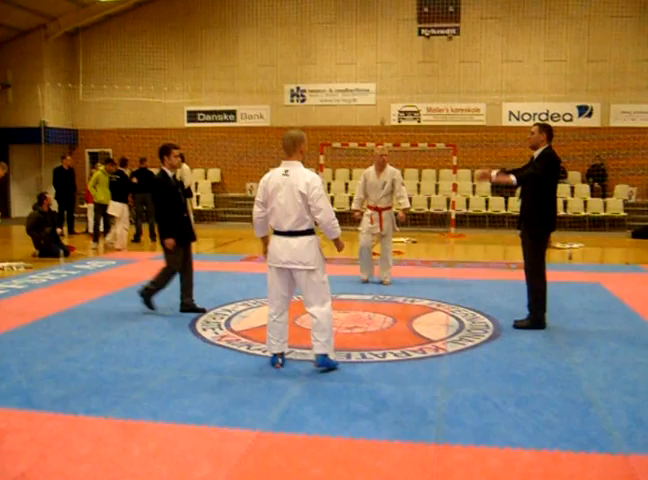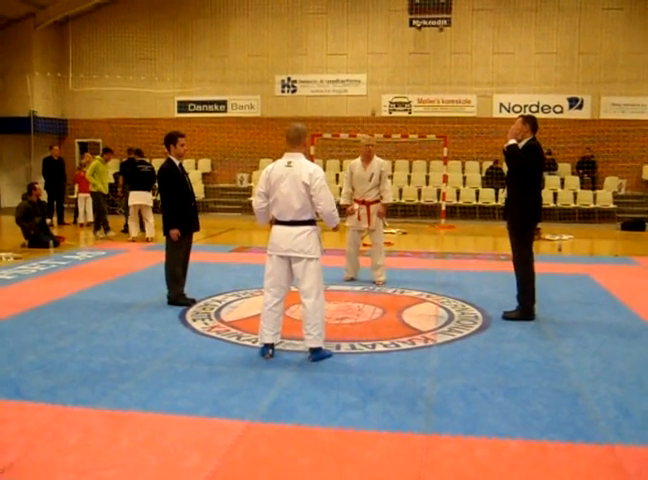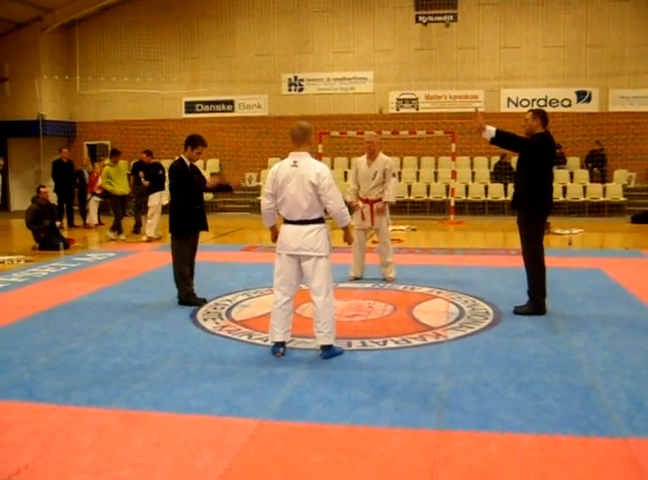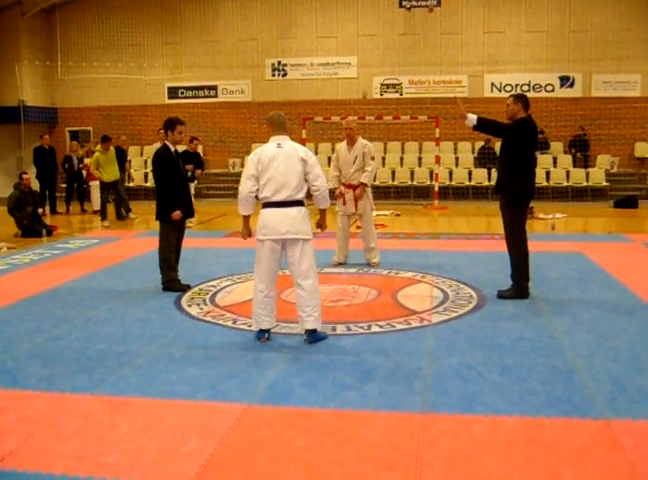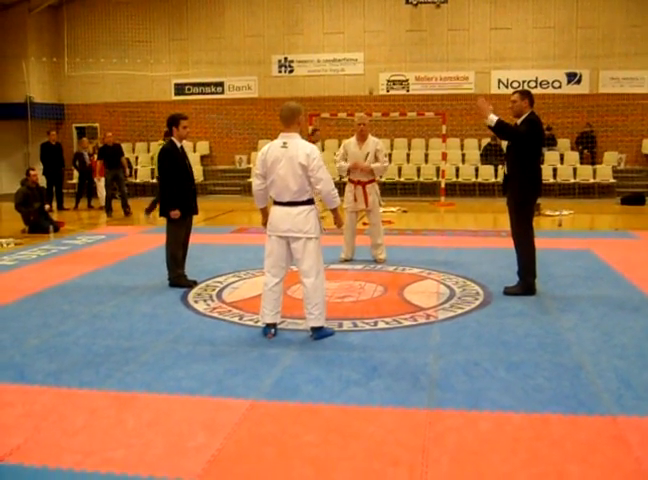
dt=1s
person 1, frame 1
left shoulder: (268, 179)
right shoulder: (310, 178)
left elbow: (259, 215)
right elbow: (324, 215)
left wrist: (264, 239)
right wrist: (337, 239)
left hip: (278, 246)
right hip: (304, 247)
left knee: (277, 304)
right knee: (319, 302)
left ankle: (277, 354)
right ankle: (322, 354)
person 1, frame 2
left shoulder: (270, 170)
right shoulder: (313, 170)
left elbow: (259, 204)
right elbow: (326, 206)
right wrist: (335, 224)
left hip: (279, 235)
right hip: (305, 236)
left knee: (273, 292)
right knee: (311, 294)
left ankle: (268, 344)
right ankle: (315, 347)
person 1, frame 3
left shoulder: (277, 169)
right shoulder: (319, 169)
left elbow: (267, 205)
right elbow: (335, 204)
left wrist: (273, 229)
right wrist: (347, 230)
left hip: (288, 235)
right hip: (314, 235)
left knee: (283, 290)
right knee: (321, 291)
left ankle: (278, 342)
right ankle: (326, 344)
person 1, frame 4
left shoulder: (258, 154)
right shoulder: (302, 152)
left elbow: (246, 190)
right elbow: (320, 186)
left wrist: (246, 223)
right wrist: (323, 215)
left hip: (269, 218)
right hip: (296, 216)
left knee: (264, 277)
right knee: (305, 275)
left ankle: (263, 329)
right ankle: (311, 329)
person 1, frame 5
left shoulder: (266, 150)
right shoulder: (308, 149)
left elbow: (258, 187)
right elbow: (324, 186)
left wrist: (264, 213)
right wrist: (336, 212)
left hip: (278, 216)
right hip: (303, 216)
left knee: (273, 272)
right knee: (311, 273)
left ankle: (269, 324)
right ankle: (317, 325)
person 2, frame 1
left shoulder: (549, 158)
right shoulder: (539, 157)
left elbow: (535, 175)
right elbow: (523, 172)
left wrist: (511, 178)
right wrist: (494, 175)
left hip: (540, 221)
right hip: (533, 220)
left knee: (535, 269)
right knee: (533, 268)
left ankle: (537, 317)
right ankle: (536, 314)
person 2, frame 2
left shoulder: (532, 148)
right shoulder: (526, 148)
left elbow: (518, 166)
right elbow: (513, 165)
left wrist: (512, 142)
right wrist: (510, 145)
left hip: (524, 212)
right hip: (519, 210)
left knee: (523, 259)
right knee: (522, 259)
left ankle: (526, 308)
right ankle: (525, 305)
person 2, frame 3
left shoulder: (543, 141)
right shoulder: (537, 142)
left elbow: (517, 143)
right elbow: (518, 144)
left wrist: (486, 129)
right wrist: (487, 130)
left hip: (535, 205)
right hip: (531, 203)
left knee: (532, 253)
right knee: (532, 252)
left ankle: (537, 302)
right ankle: (537, 300)
person 2, frame 4
left shoulder: (525, 125)
right shoulder: (519, 126)
left elbow: (500, 128)
right elbow: (500, 130)
left wrist: (468, 117)
right wrist: (468, 117)
left hip: (517, 190)
right hip: (514, 188)
left knee: (516, 238)
right knee: (515, 237)
left ankle: (520, 287)
right ankle: (520, 284)
person 2, frame 5
left shoulder: (532, 123)
right shoulder: (524, 123)
left elbow: (513, 133)
right elbow: (506, 133)
left wrist: (491, 117)
right wrist: (490, 117)
left hip: (524, 187)
right hip: (518, 186)
left knee: (523, 235)
right knee: (521, 234)
left ankle: (526, 283)
right ankle: (526, 281)
person 3, frame 1
left shoulder: (174, 179)
right shoulder: (159, 181)
right elbow: (161, 211)
left wrist: (189, 228)
right wrist: (167, 236)
left hip: (182, 231)
right hip: (171, 233)
left knee: (187, 268)
right knee: (173, 267)
left ankle: (187, 302)
right ankle: (148, 291)
person 3, frame 2
left shoulder: (179, 167)
right shoulder: (166, 169)
right elbow: (167, 201)
left wrist: (192, 220)
right wrist: (172, 226)
left hip: (186, 222)
right hip: (176, 224)
left knee: (183, 261)
right knee: (174, 261)
left ankle: (179, 293)
right ankle: (174, 295)
person 3, frame 3
left shoulder: (192, 168)
right shoulder: (176, 168)
left elbow: (203, 186)
right elbow: (184, 190)
right wrist: (205, 185)
left hip: (193, 220)
right hip: (182, 222)
left knee: (189, 259)
right knee: (182, 260)
left ankle: (188, 292)
right ankle: (185, 295)
person 3, frame 4
left shoulder: (175, 153)
right shoulder: (161, 155)
right elbow: (162, 186)
left wrist: (184, 206)
right wrist: (172, 208)
left hip: (180, 208)
right hip: (170, 210)
left knee: (176, 246)
right knee: (168, 246)
left ankle: (173, 279)
right ankle: (169, 281)
person 3, frame 5
left shoulder: (180, 149)
right shoulder: (167, 151)
right elbow: (167, 182)
left wrist: (190, 204)
right wrist: (173, 207)
left hip: (185, 204)
right hip: (177, 205)
left knee: (183, 242)
right knee: (175, 242)
left ankle: (180, 275)
right ankle: (175, 277)
person 4, frame 1
left shoulder: (394, 173)
right shoulder: (367, 173)
left elbow: (401, 192)
right elbow: (360, 193)
left wrist: (403, 209)
right wrist: (356, 209)
left hip: (386, 214)
right hip: (370, 213)
left knee: (386, 247)
right knee: (364, 244)
left ankle: (385, 276)
right ankle: (366, 274)
person 4, frame 2
left shoulder: (381, 164)
right shoulder: (353, 165)
left elbow: (385, 186)
right elbow: (347, 186)
left wrist: (383, 205)
right wrist: (347, 205)
left hip: (374, 207)
right hip: (357, 207)
left knee: (377, 243)
right knee: (352, 242)
left ankle: (379, 276)
right ankle: (351, 272)
person 4, frame 3
left shoulder: (386, 162)
right shoulder: (359, 162)
left elbow: (391, 184)
right elbow: (353, 183)
left wrist: (384, 202)
right wrist: (353, 199)
left hip: (378, 206)
right hip: (361, 205)
left knee: (384, 240)
right knee: (358, 241)
left ankle: (388, 272)
right ankle: (356, 272)
person 4, frame 4
left shoulder: (366, 146)
right shoulder: (339, 148)
left elbow: (370, 169)
right elbow: (334, 170)
left wrist: (362, 187)
right wrist: (336, 188)
left hip: (361, 190)
right hip: (345, 191)
left knee: (368, 226)
right knee: (342, 226)
left ankle: (372, 257)
right ankle: (340, 257)
person 4, frame 5
left shoulder: (376, 143)
right shoulder: (347, 144)
left elbow: (384, 164)
right elbow: (338, 163)
left wrist: (370, 167)
right wrist: (349, 166)
left hip: (370, 187)
right hip: (352, 188)
left knee: (375, 222)
right knee: (349, 222)
left ankle: (379, 254)
right ankle: (347, 254)
